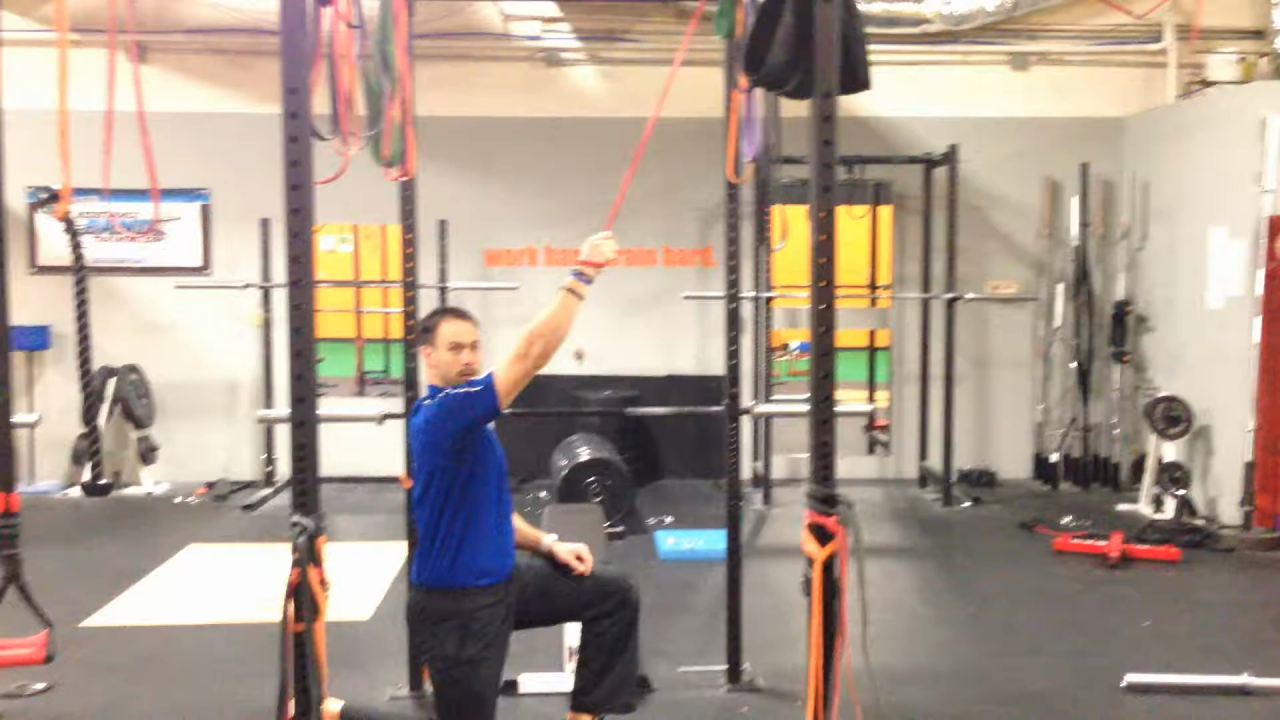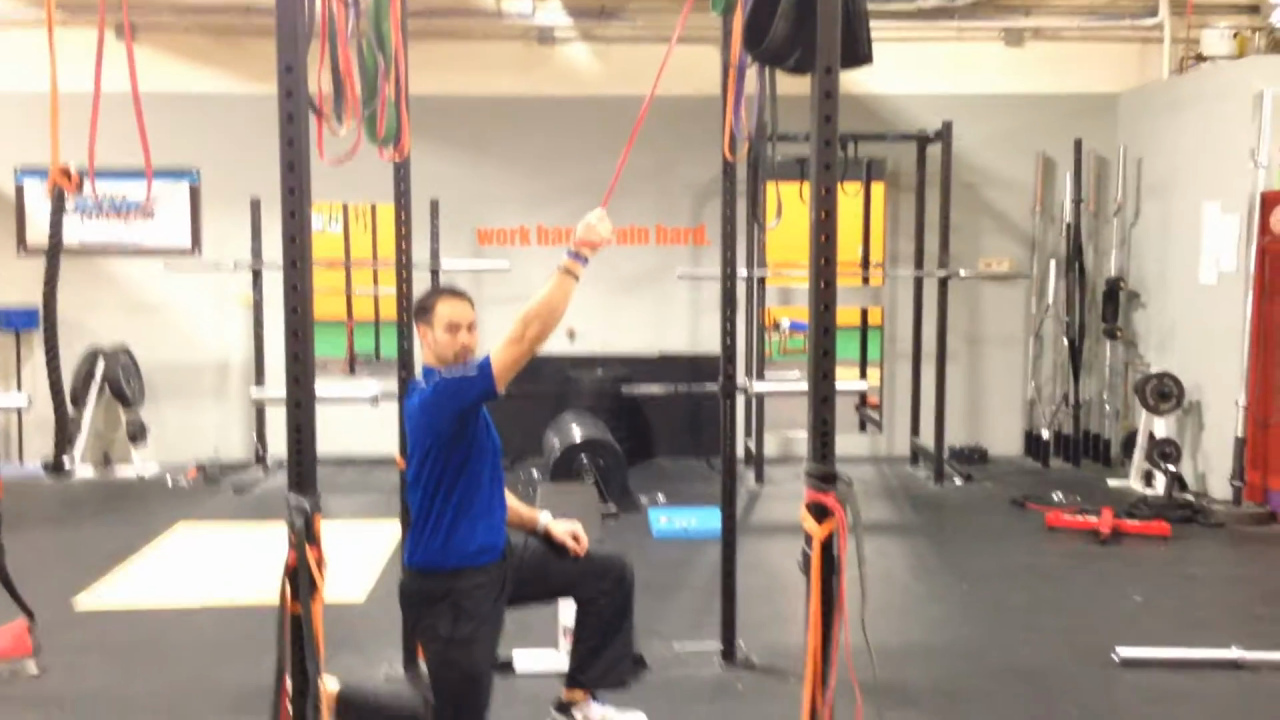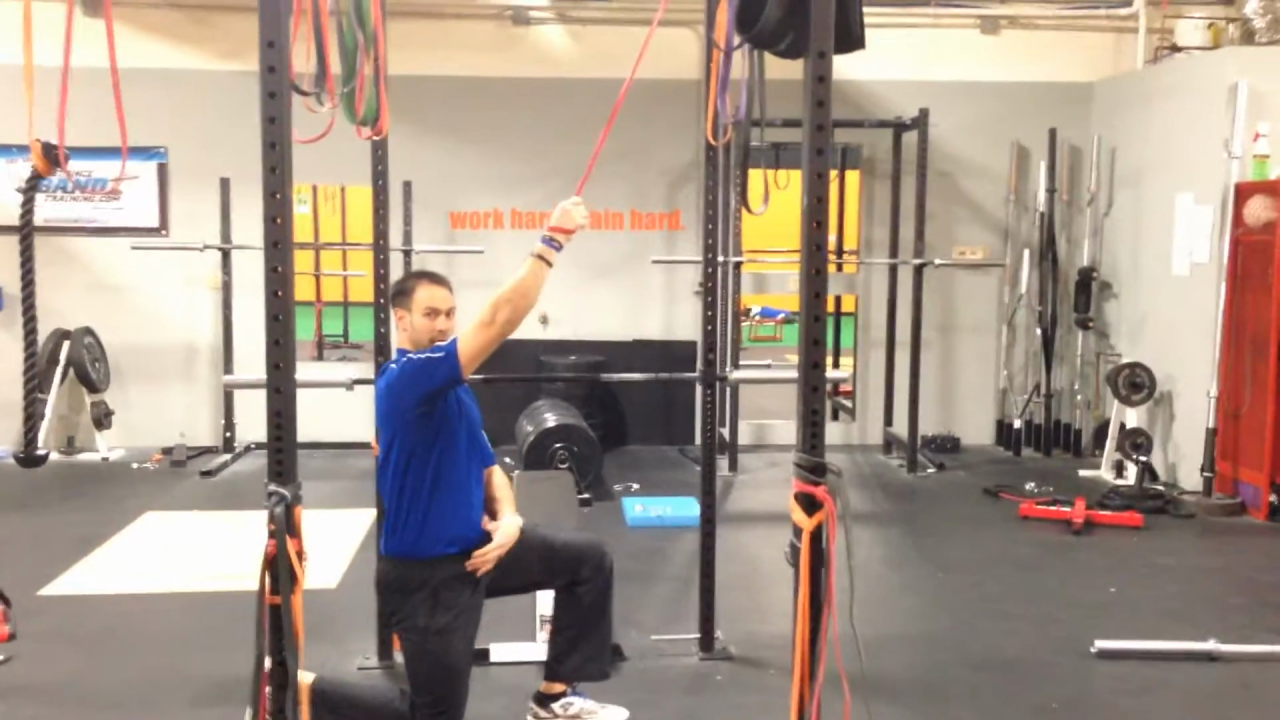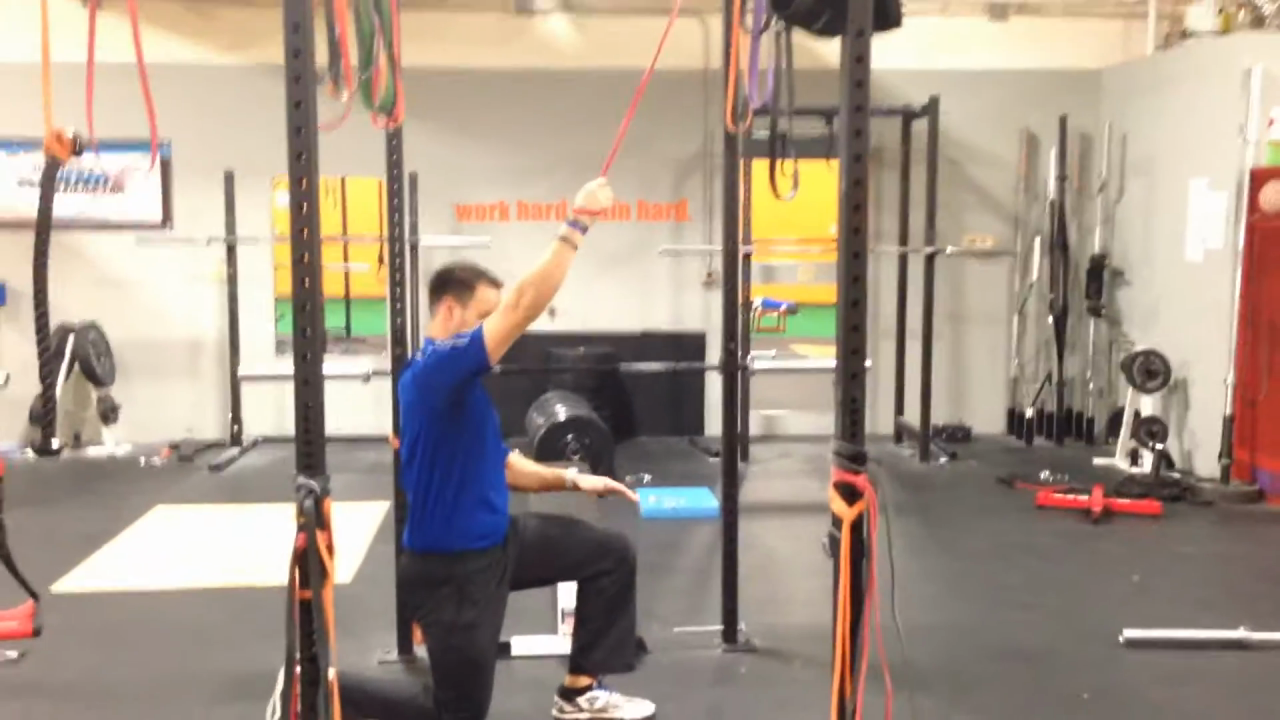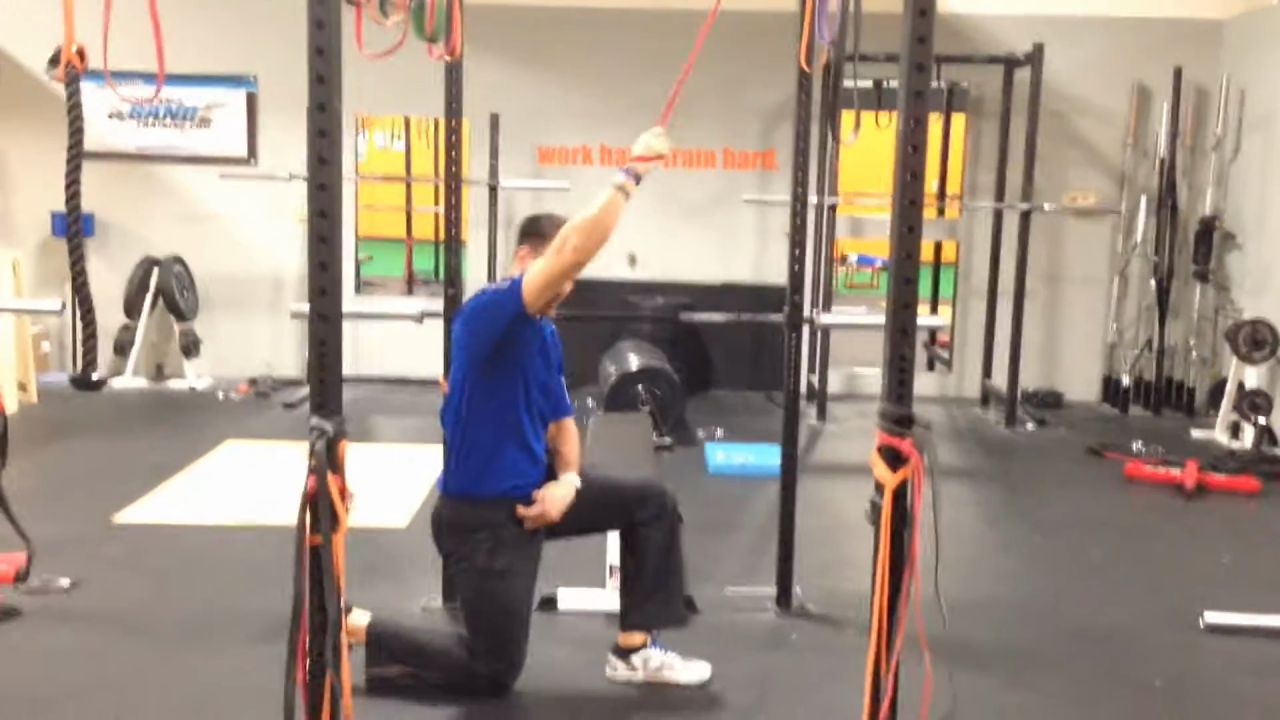
dt=1s
person 1, frame 1
left shoulder: (465, 419)
right shoulder: (441, 414)
right elbow: (530, 354)
left wrist: (547, 543)
right wrist: (583, 273)
left hip: (499, 578)
right hip: (456, 602)
left knee: (614, 597)
person 1, frame 2
left shoulder: (459, 401)
right shoulder: (437, 396)
right elbow: (525, 338)
left wrist: (542, 522)
right wrist: (578, 254)
left hip: (492, 559)
right hip: (448, 582)
left knee: (608, 574)
person 1, frame 3
left shoulder: (453, 391)
right shoulder: (404, 382)
left elbow: (487, 467)
right elbow: (497, 323)
left wrist: (509, 518)
right wrist: (553, 239)
left hip: (474, 547)
right hip: (425, 572)
left knee: (588, 561)
person 1, frame 4
left shoulder: (461, 379)
right shoulder: (435, 371)
left elbow: (499, 464)
right elbow: (524, 305)
left wrist: (574, 479)
right wrist: (578, 222)
left hip: (494, 542)
right hip: (450, 567)
left knee: (611, 551)
person 1, frame 5
left shoulder: (544, 333)
right shoulder: (486, 312)
left elbow: (561, 422)
right elbow: (569, 253)
left wrist: (568, 482)
right wrist: (633, 171)
left hip: (532, 490)
right hip: (481, 514)
left knee: (652, 505)
right knee: (492, 673)
left ankle: (633, 649)
right ankle: (347, 625)
